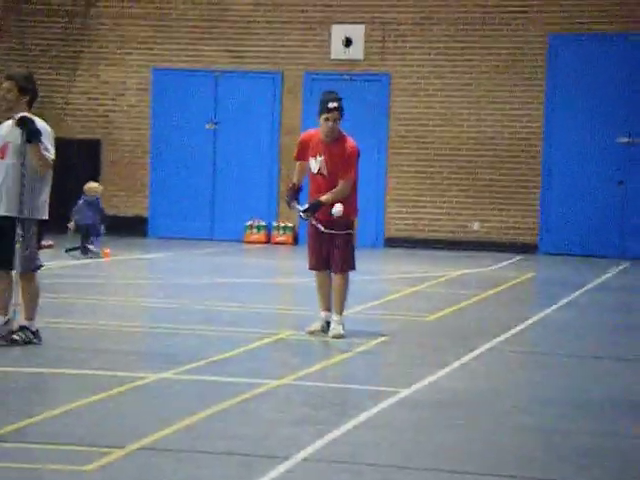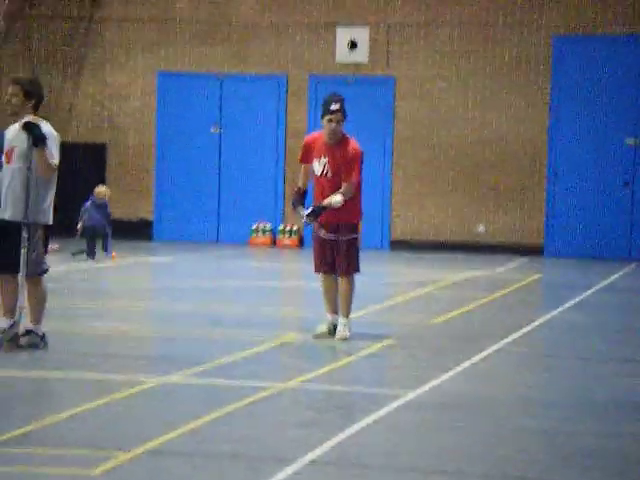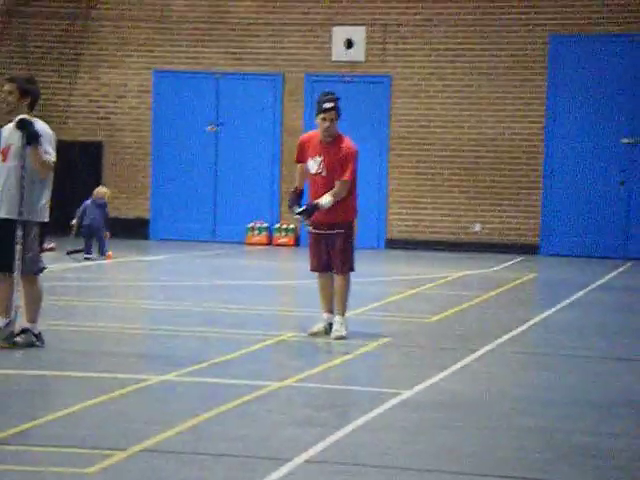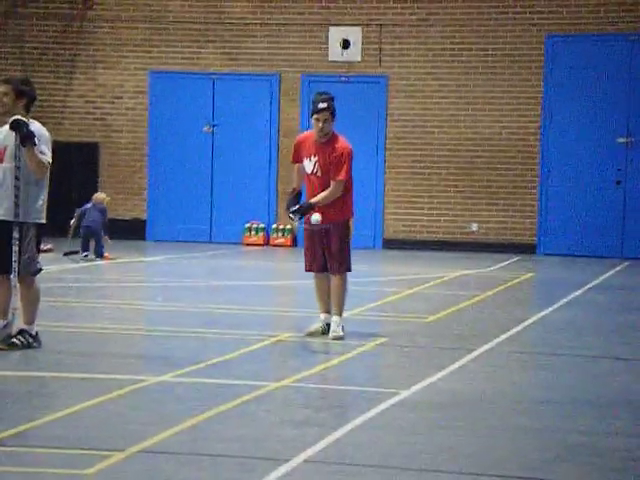
dt=0.1s
person 1, frame 1
left shoulder: (38, 127)
left elbow: (45, 167)
left wrist: (33, 139)
left hip: (26, 212)
left knee: (26, 271)
left ankle: (29, 326)
person 1, frame 2
left shoulder: (44, 132)
left elbow: (49, 172)
left wrist: (38, 143)
left hip: (31, 216)
left knee: (32, 275)
left ankle: (35, 330)
person 1, frame 3
left shoulder: (40, 130)
left elbow: (45, 170)
left wrist: (32, 141)
left hip: (28, 215)
left knee: (28, 274)
left ankle: (32, 329)
person 1, frame 4
left shoulder: (36, 131)
left elbow: (41, 171)
left wrist: (27, 142)
left hip: (24, 216)
left knee: (25, 275)
left ankle: (29, 330)
person 2, frame 1
left shoulder: (349, 148)
right shoulder: (307, 139)
left elbow: (344, 189)
left wrist: (319, 203)
right wrist: (294, 187)
left hip: (341, 216)
right hip: (316, 214)
left knee: (340, 268)
right knee: (320, 268)
left ankle: (337, 319)
right ankle: (325, 316)
person 2, frame 2
left shoulder: (353, 150)
right shoulder: (310, 142)
left elbow: (348, 191)
left wrist: (323, 206)
right wrist: (300, 191)
left hip: (346, 220)
right hip: (321, 219)
left knee: (345, 271)
right knee: (326, 271)
left ankle: (343, 322)
right ankle: (331, 319)
person 2, frame 3
left shoulder: (347, 149)
right shoulder: (305, 141)
left elbow: (341, 190)
left wrist: (315, 205)
right wrist: (296, 192)
left hip: (341, 218)
right hip: (316, 217)
left knee: (341, 270)
right knee: (322, 269)
left ankle: (339, 320)
right ankle: (327, 318)
person 2, frame 4
left shoulder: (342, 149)
right shoulder: (301, 142)
left elbow: (336, 190)
left wrist: (309, 205)
right wrist: (294, 193)
left hip: (337, 218)
right hip: (312, 216)
left knee: (337, 269)
right knee: (318, 269)
left ankle: (336, 320)
right ankle: (324, 318)
